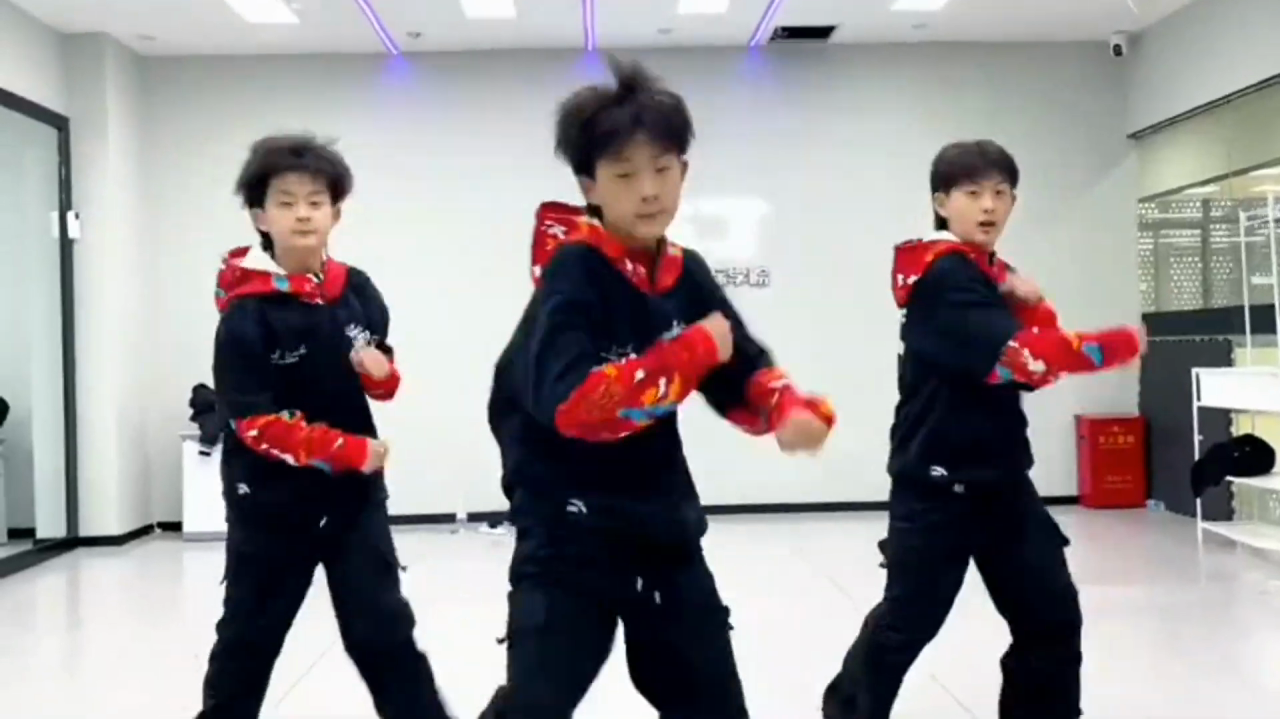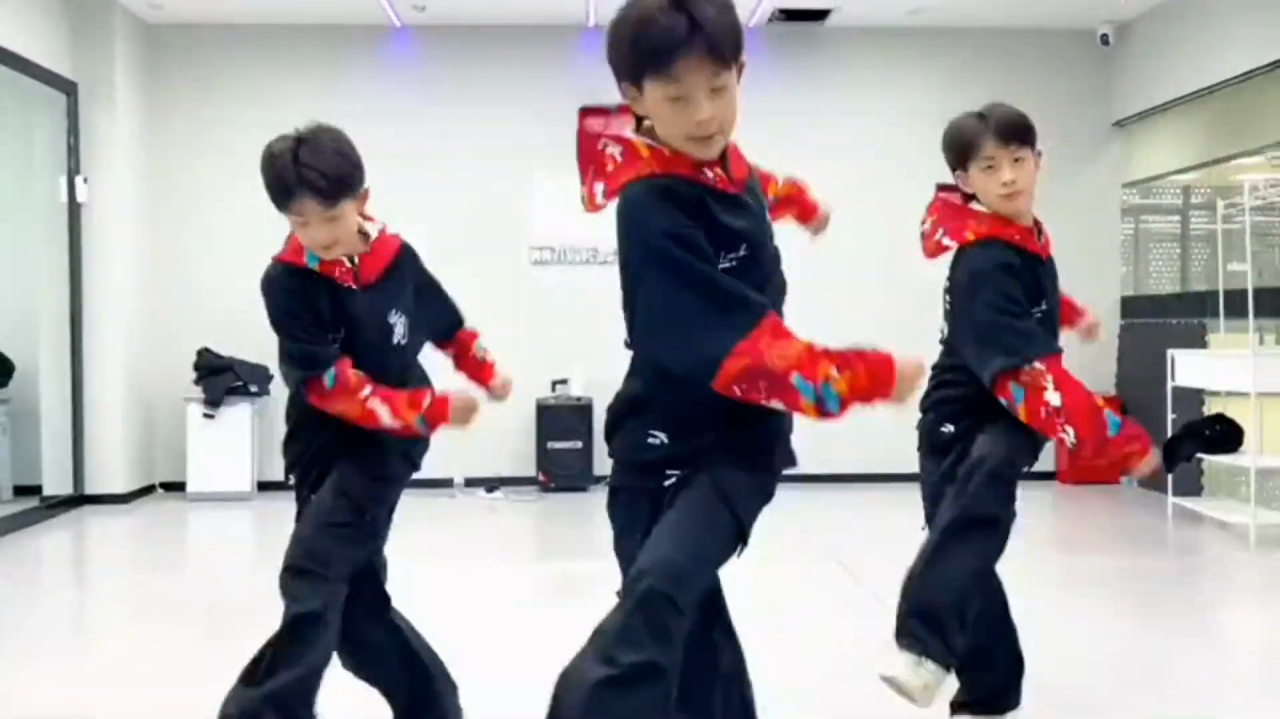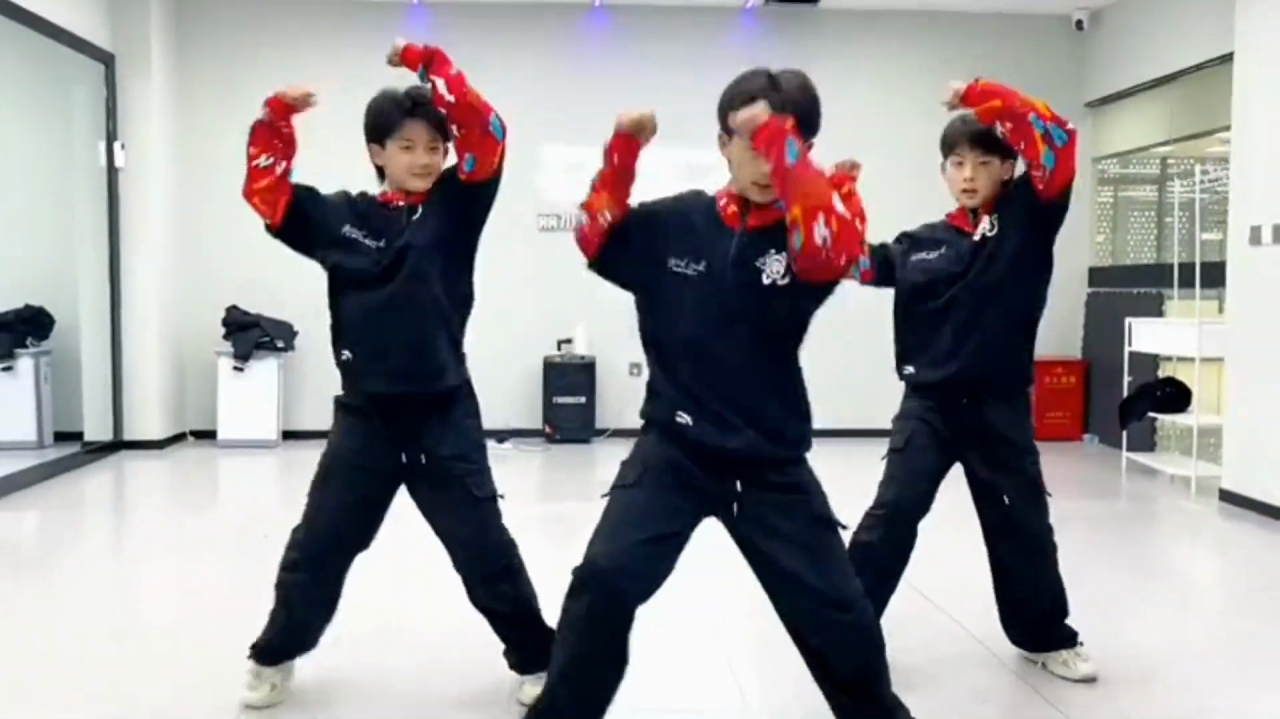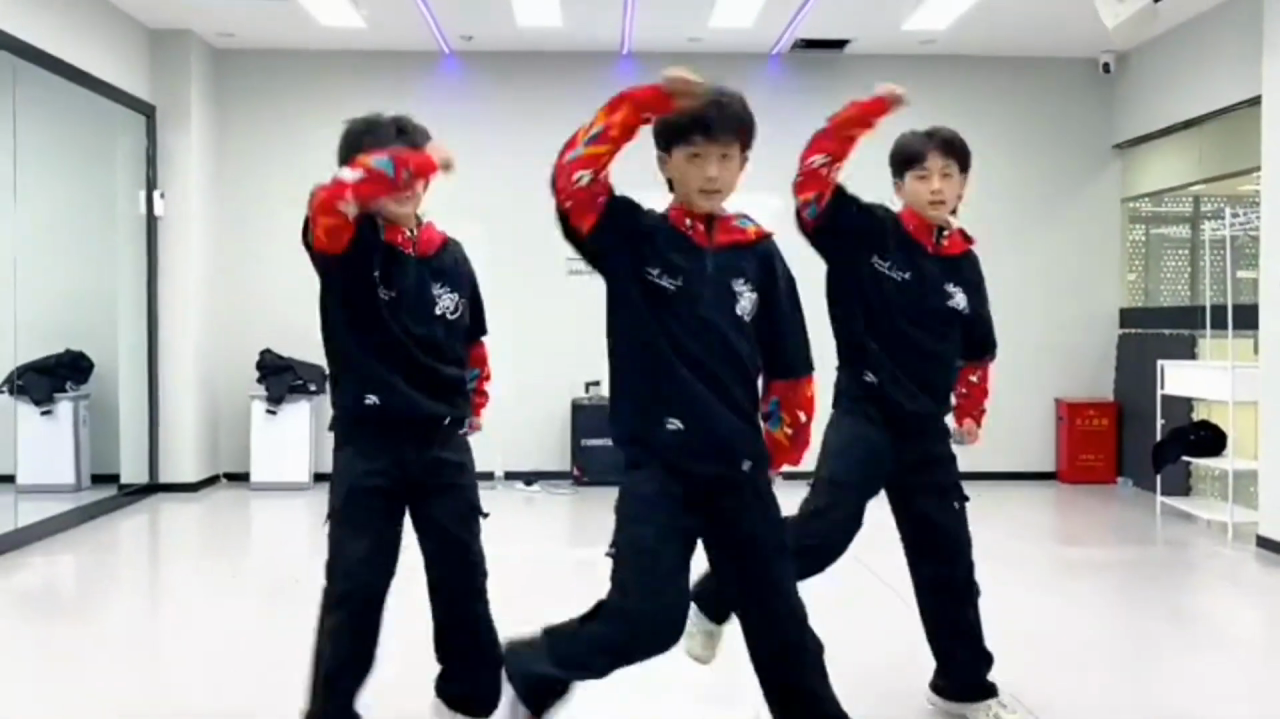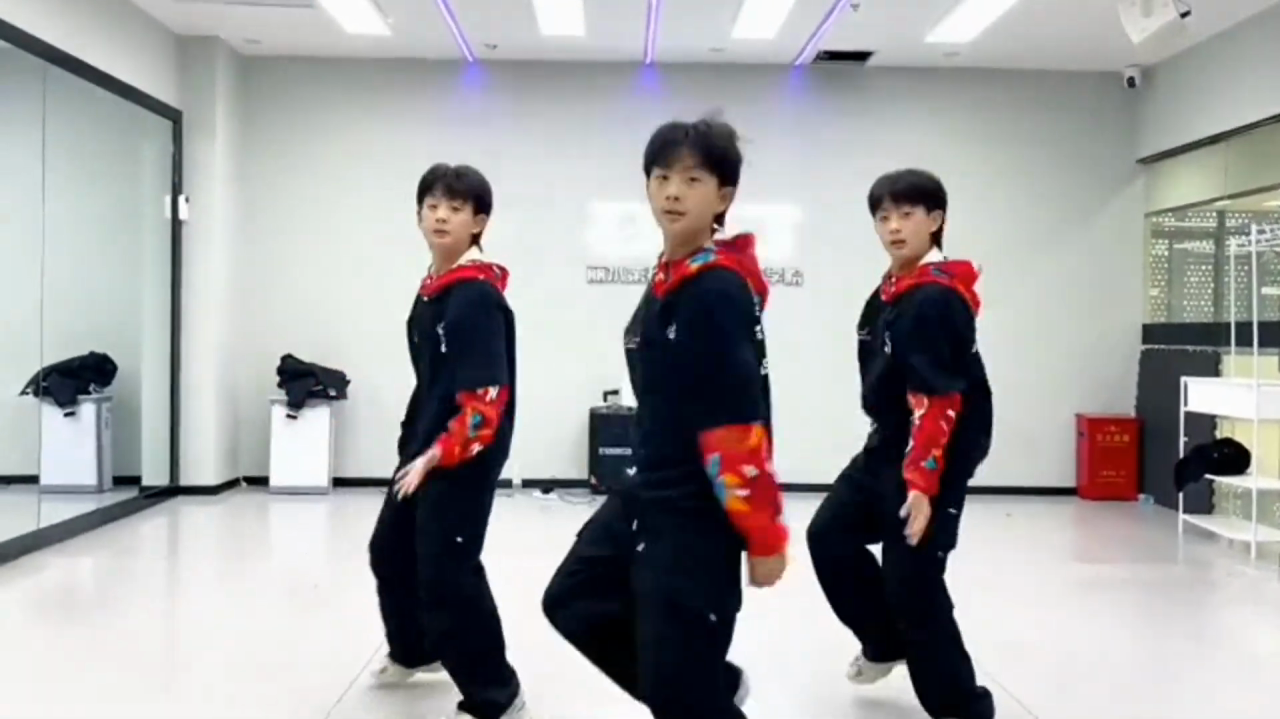
dt=1s
person 1, frame 1
left shoulder: (689, 276)
right shoulder: (574, 275)
left elbow: (747, 376)
right elbow: (575, 405)
left wrist: (795, 411)
right wrist: (690, 354)
left hip: (665, 531)
right hip: (570, 542)
person 1, frame 2
left shoulder: (718, 158)
right shoulder: (652, 210)
right elbow: (729, 353)
left wrist: (791, 196)
right wrist: (869, 376)
left hip: (739, 447)
right hip: (661, 450)
left knee: (663, 590)
right knee: (688, 636)
person 1, frame 3
left shoulder: (799, 229)
right shoulder: (679, 219)
left elbow: (838, 247)
right elbow: (600, 244)
left wrist: (782, 147)
right wrist: (622, 151)
left hip: (769, 461)
right hip: (674, 449)
left knee: (836, 614)
right knee: (604, 586)
person 1, frame 4
left shoulder: (758, 254)
right shoulder: (632, 236)
left elbow: (790, 372)
right elbow: (573, 182)
left wrist: (781, 447)
right wrist: (647, 100)
left hip: (736, 467)
right hip: (655, 462)
left knee: (780, 621)
right knee: (647, 619)
person 1, frame 5
left shoulder: (720, 291)
right shoulder: (662, 286)
left elbow: (736, 424)
left wrist: (765, 536)
left hip: (702, 515)
right hip: (648, 497)
right knee: (570, 601)
person 2, frame 1
left shoulder: (356, 290)
right shoulder: (246, 310)
right elbow: (255, 420)
left wrist: (379, 370)
right wrist: (349, 451)
left hip: (354, 490)
right hip: (269, 502)
left knee: (382, 631)
right knee: (248, 636)
person 2, frame 2
left shoulder: (400, 264)
right shoulder: (286, 282)
left elbow: (447, 325)
right elbow: (328, 384)
left wrist: (484, 369)
right wrist: (428, 410)
left hip: (382, 451)
right hip: (322, 454)
left knee: (314, 575)
right knee: (352, 601)
person 2, frame 3
left shoulder: (455, 206)
right shoulder: (340, 217)
left elbow: (487, 138)
right elbow: (264, 190)
left wrist: (427, 63)
right wrist: (279, 114)
left hip: (442, 416)
right hip: (364, 416)
left knee: (484, 550)
right knee: (321, 542)
left ankle: (535, 659)
right ankle: (277, 653)
person 2, frame 4
left shoulder: (449, 255)
right shoulder: (345, 246)
right elbow: (329, 205)
left wrist: (474, 401)
right wrist: (410, 159)
left hip: (442, 443)
right hip: (369, 441)
left knee: (459, 576)
right knee: (356, 575)
person 2, frame 5
left shoulder: (478, 297)
right shoulder: (431, 292)
left elbow: (487, 396)
left wrist: (436, 457)
left hip: (465, 462)
right hip: (423, 453)
left knee: (445, 574)
right knee: (393, 553)
right ankle: (414, 651)
person 3, frame 1
left shoulder: (998, 280)
right shoulder: (943, 276)
left elbow: (1038, 345)
right elbow: (1015, 360)
left wrist: (1034, 309)
right wrist: (1116, 345)
left hip: (1001, 478)
right hip: (933, 484)
left knee: (1051, 618)
right knee: (906, 620)
person 3, frame 2
left shoulder: (1026, 238)
right shoulder: (981, 264)
right elbow: (1022, 375)
left wrist: (1065, 308)
right wrist: (1122, 442)
left hip: (1016, 420)
right hip: (958, 422)
right knee: (963, 565)
left ankle: (924, 644)
person 3, frame 3
left shoulder: (1028, 214)
right shoulder: (922, 243)
left elbow: (1056, 142)
left wrist: (982, 97)
left hip: (999, 406)
right hip: (928, 405)
left knee: (1023, 526)
right knee: (890, 519)
left ankle: (1047, 637)
person 3, frame 4
left shoulder: (965, 264)
right shoulder: (866, 230)
left elbow: (974, 351)
right elbow: (811, 183)
left wrist: (969, 412)
right wrist: (866, 111)
left hip: (924, 429)
right hip: (863, 415)
left knee: (949, 559)
right knee: (821, 531)
right ankle: (714, 601)
person 3, frame 5
left shoulder: (935, 302)
right shoulder: (881, 300)
left elbow: (940, 402)
left wrist: (923, 484)
right wrist: (887, 464)
left hip: (937, 460)
right hip: (889, 448)
left knee: (911, 582)
right knee: (828, 539)
right ankle: (885, 642)
